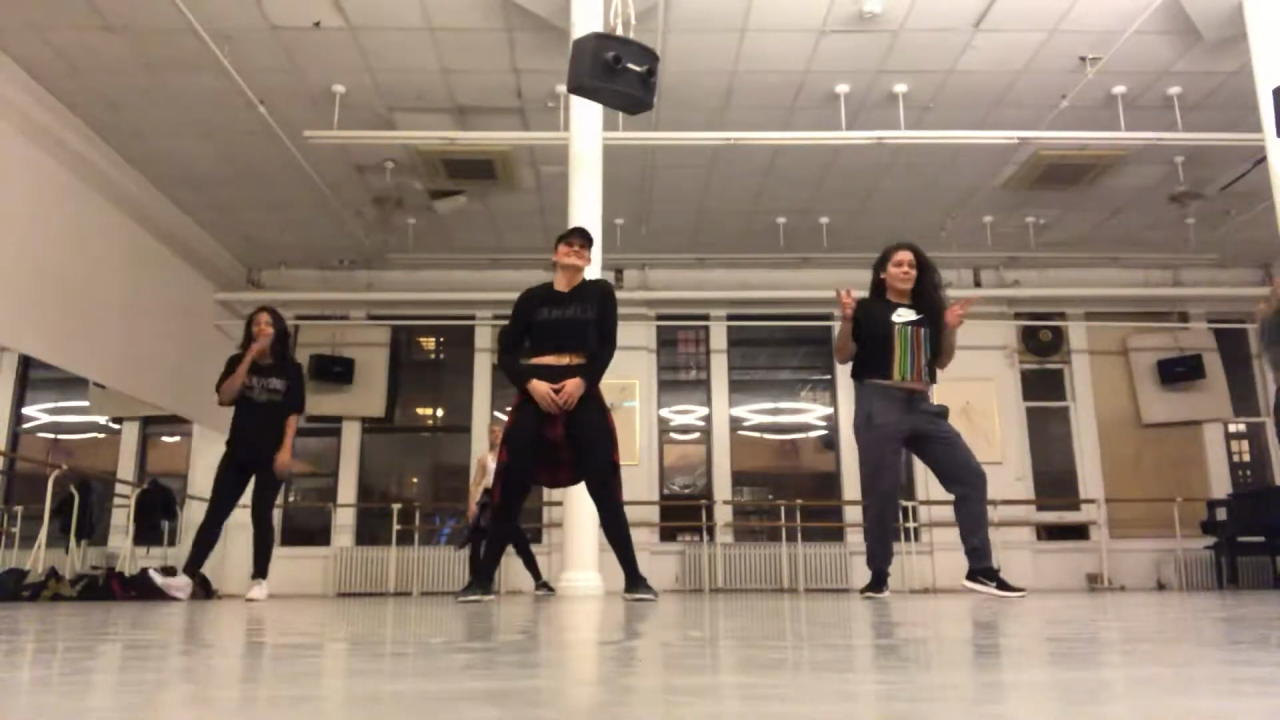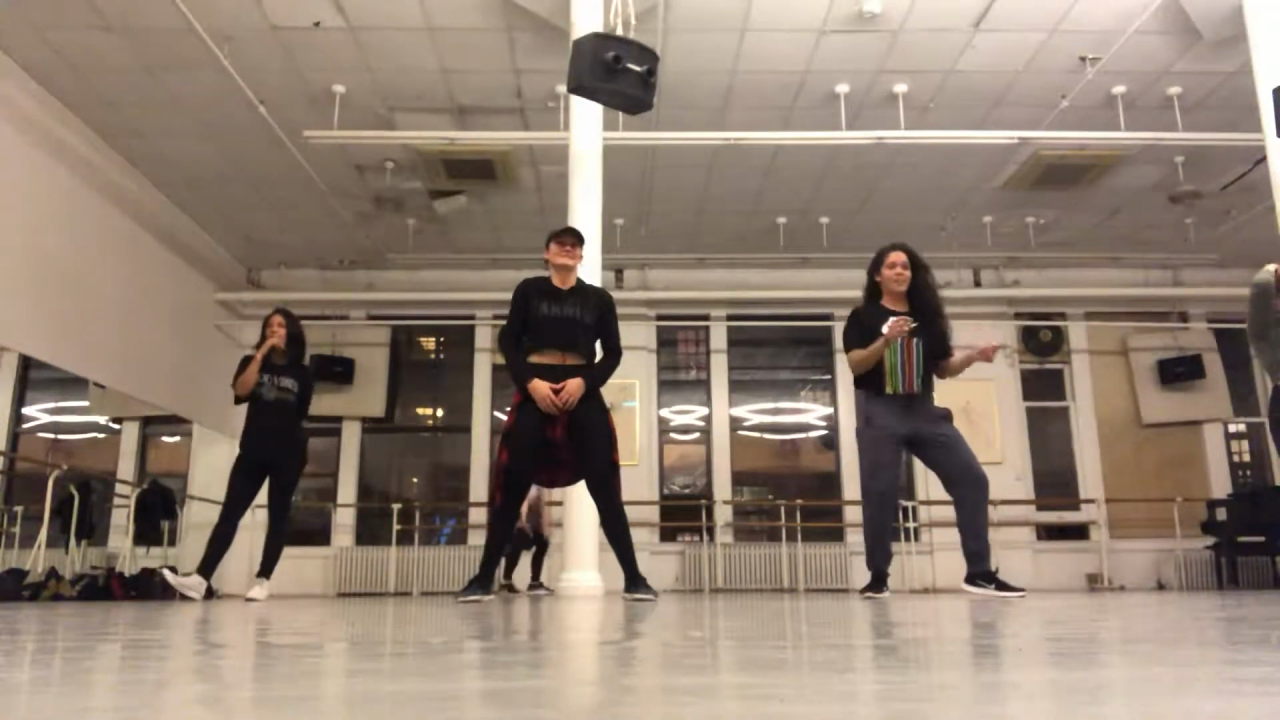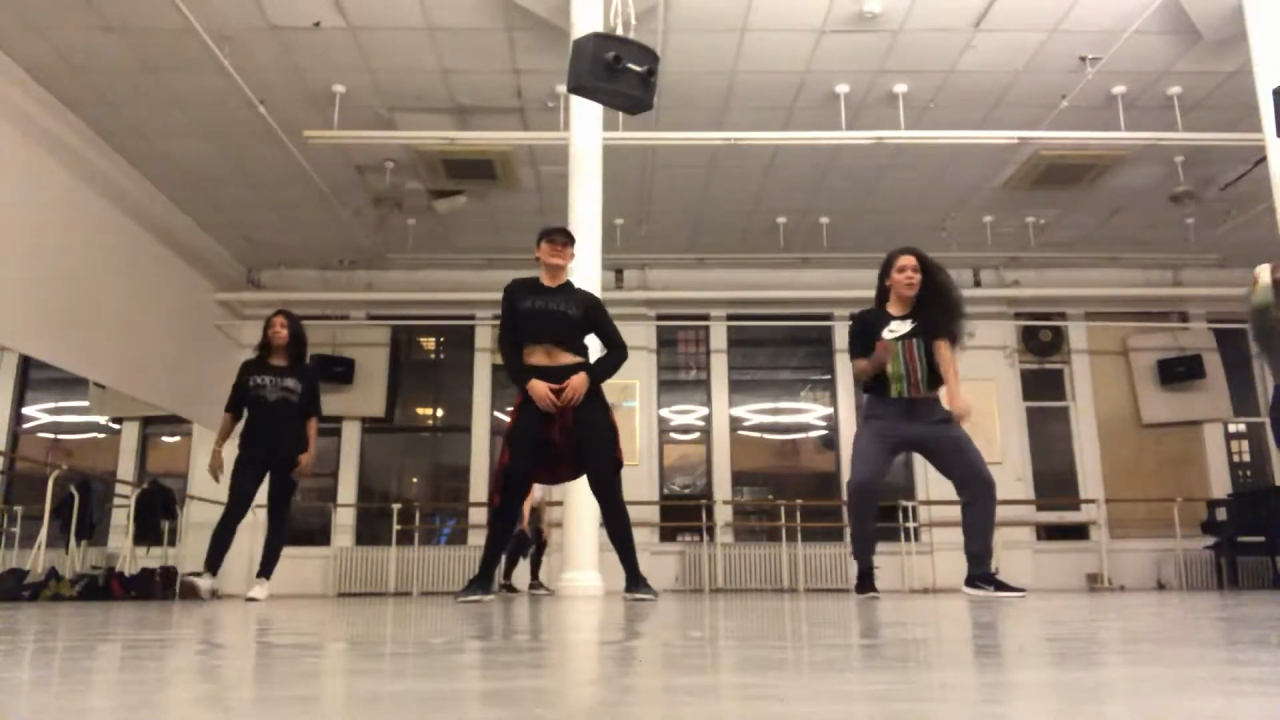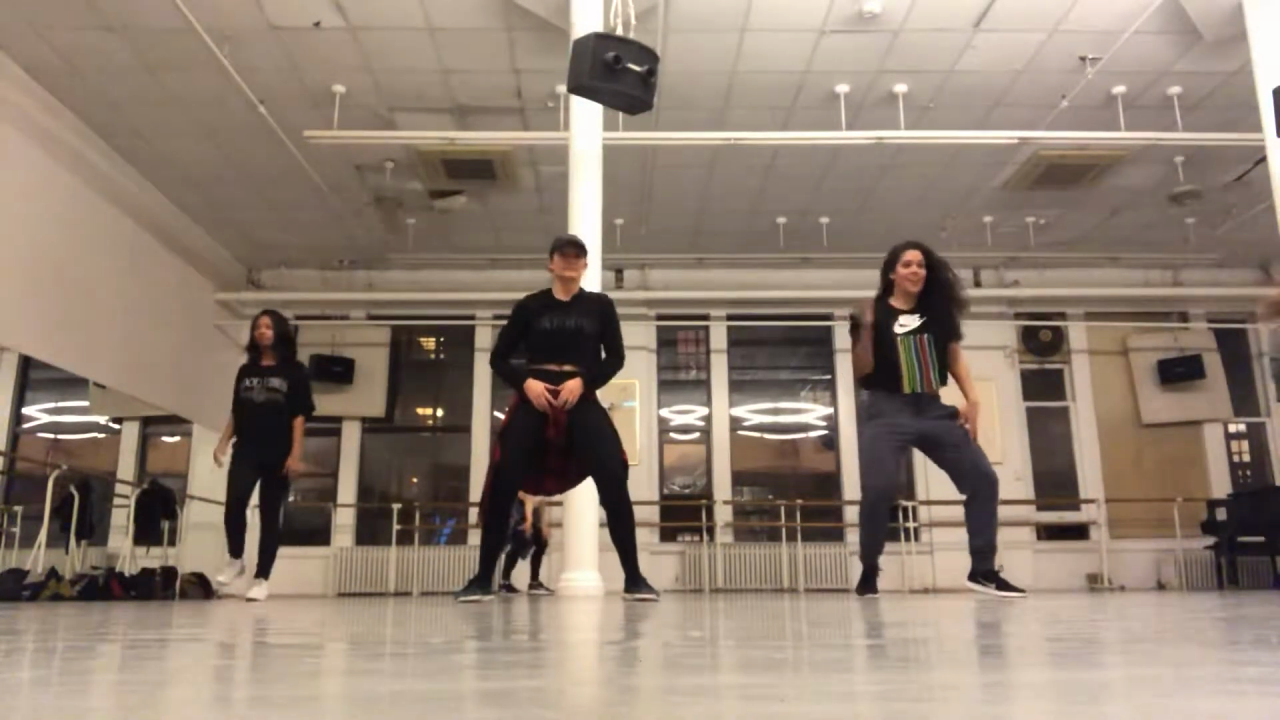
dt=0.7s
person 1, frame 1
left shoulder: (600, 292)
right shoulder: (532, 298)
left elbow: (607, 346)
right elbow: (507, 352)
left wrist: (582, 381)
right wrist: (529, 383)
left hip: (583, 392)
right hip: (535, 393)
left knee: (604, 489)
right knee: (511, 489)
left ankle: (634, 578)
right ankle: (482, 579)
person 1, frame 2
left shoulder: (598, 298)
right shoulder: (528, 291)
left elbow: (613, 352)
right elbow: (509, 343)
left wrist: (584, 381)
right wrist: (530, 381)
left hip: (583, 392)
right hip: (535, 391)
left knee: (604, 487)
right knee: (512, 486)
left ankle: (633, 578)
right ankle: (484, 578)
person 1, frame 3
left shoulder: (585, 300)
right shoulder: (517, 291)
left elbow: (618, 350)
right elbow: (508, 348)
left wrist: (589, 376)
right wrist: (528, 382)
left hip: (582, 391)
right hip: (536, 392)
left knee: (607, 485)
right knee: (511, 487)
left ankle: (635, 578)
right ankle: (484, 579)
person 1, frame 4
left shoulder: (600, 306)
right shoulder: (530, 306)
left elbow: (615, 357)
right elbow: (499, 358)
left wrist: (583, 381)
right wrist: (525, 382)
left hip: (582, 399)
right hip: (533, 399)
left knee: (614, 482)
right knee: (502, 487)
left ankle: (634, 579)
right ankle: (482, 580)
person 2, frame 1
left shoulder: (928, 311)
right shoulder: (869, 310)
left elbow: (941, 362)
right elbow: (843, 356)
left wrist: (950, 328)
right wrist: (846, 319)
left hip: (922, 407)
right hip: (879, 405)
left knee: (971, 477)
right knee: (882, 490)
left ankle: (981, 570)
right ankle: (878, 576)
person 2, frame 2
left shoulder: (927, 317)
right shoulder: (864, 316)
left elbow: (943, 369)
right elbow: (855, 365)
left wrist: (973, 356)
right wrist: (887, 339)
left hip: (924, 411)
right hip: (880, 412)
left knee: (972, 480)
right knee: (880, 492)
left ankle: (979, 572)
right ankle: (878, 575)
person 2, frame 3
left shoulder: (932, 315)
right shoulder: (866, 321)
left elbow: (944, 352)
right elbow: (857, 372)
left wrist: (956, 392)
right wrist: (878, 360)
left hip: (930, 414)
right hip: (882, 415)
left knee: (981, 483)
right knee: (861, 484)
left ankle: (979, 574)
right ankle: (865, 570)
person 2, frame 4
left shoulder: (937, 310)
right shoulder: (874, 315)
left elbow: (954, 355)
right elbow: (863, 370)
left wrist: (972, 400)
right wrist: (865, 332)
left hip: (933, 410)
right hip: (887, 411)
left knee: (983, 478)
right knee: (879, 488)
left ankle: (983, 570)
right ankle: (869, 570)
person 3, frame 1
left shoulder: (290, 369)
right shoulder: (238, 363)
left elbow: (293, 414)
right elbow: (225, 397)
left wrist: (286, 449)
right wrist: (249, 358)
left hip: (273, 453)
right hip: (239, 450)
left knee: (261, 514)
right knee: (216, 512)
left ankle: (259, 581)
right ankle: (186, 578)
person 3, frame 2
left shoulder: (302, 373)
right shoulder: (251, 362)
right elbow: (241, 391)
left wrist: (298, 445)
right wrist: (262, 353)
left hip: (288, 454)
right hip: (253, 451)
left knee: (278, 517)
right knee: (230, 513)
left ankle: (262, 581)
right ankle: (201, 579)
person 3, frame 3
left shoulder: (305, 374)
right shoulder: (251, 368)
left elbow: (311, 415)
right elbow: (234, 411)
left wrist: (311, 450)
right wrist: (217, 448)
left hip: (286, 455)
right hip: (252, 452)
left knee: (278, 516)
right knee: (234, 509)
left ankle: (262, 580)
right ankle: (208, 576)
person 3, frame 4
left shoulder: (294, 371)
right shoulder: (245, 371)
left elbow: (300, 415)
right elbow: (236, 414)
left wrist: (296, 453)
right wrist: (223, 442)
left hip: (278, 454)
right hip: (246, 451)
left knee: (270, 515)
right knee: (235, 501)
left ankle: (261, 579)
right ankle: (236, 559)
